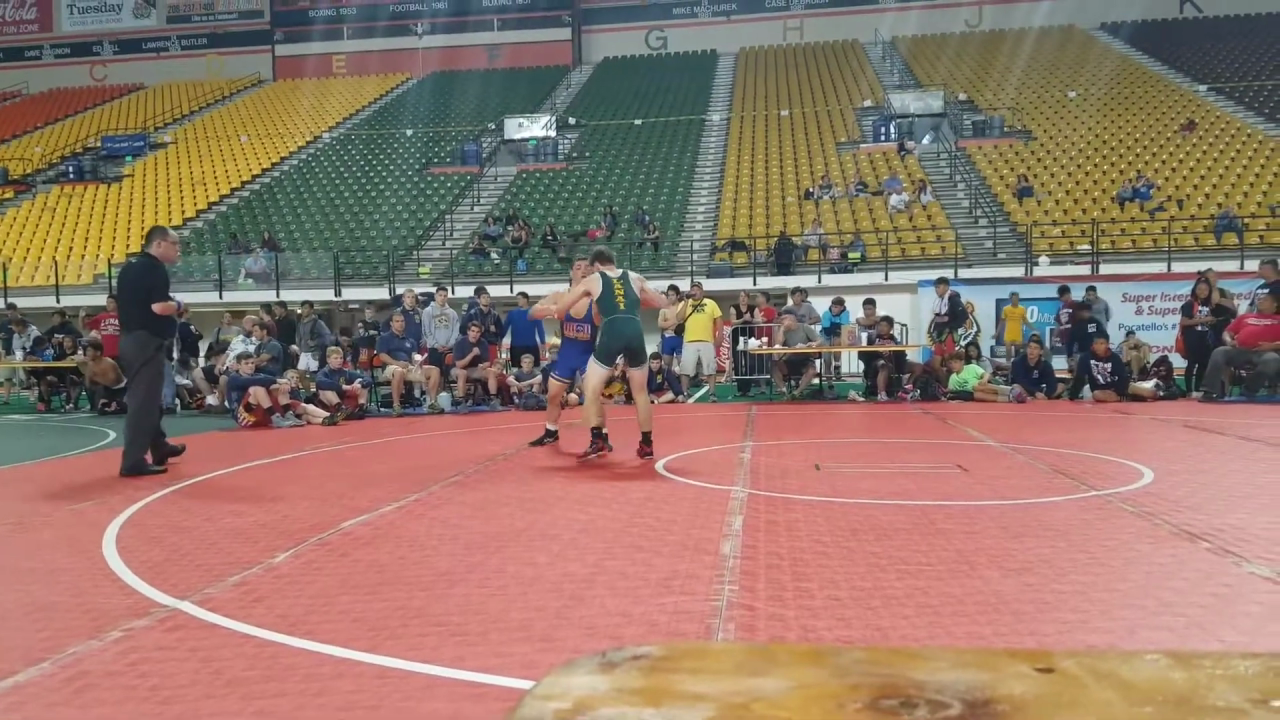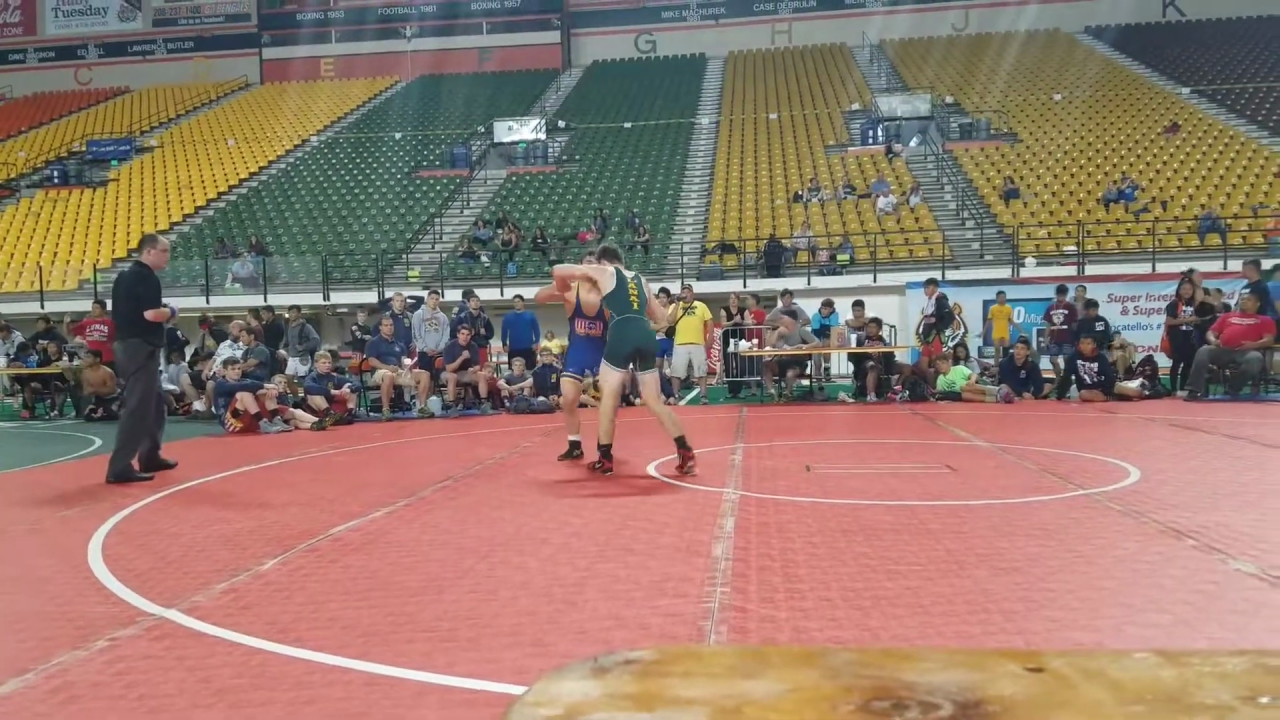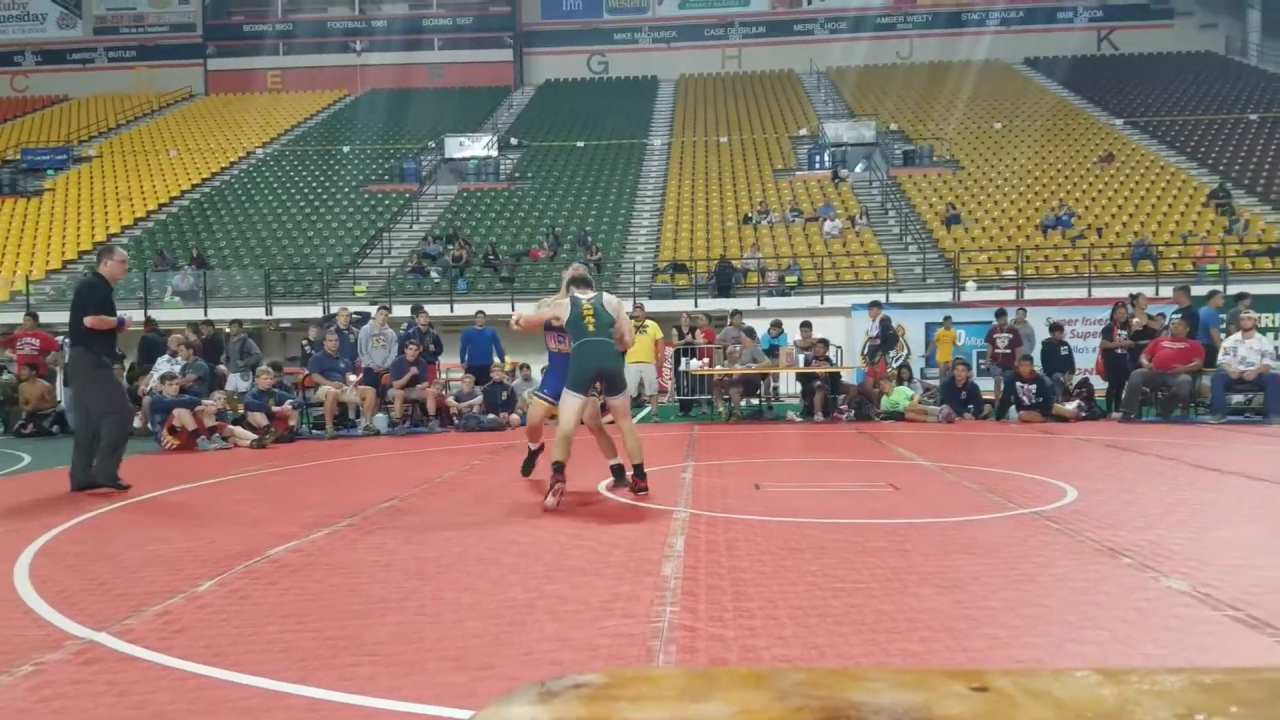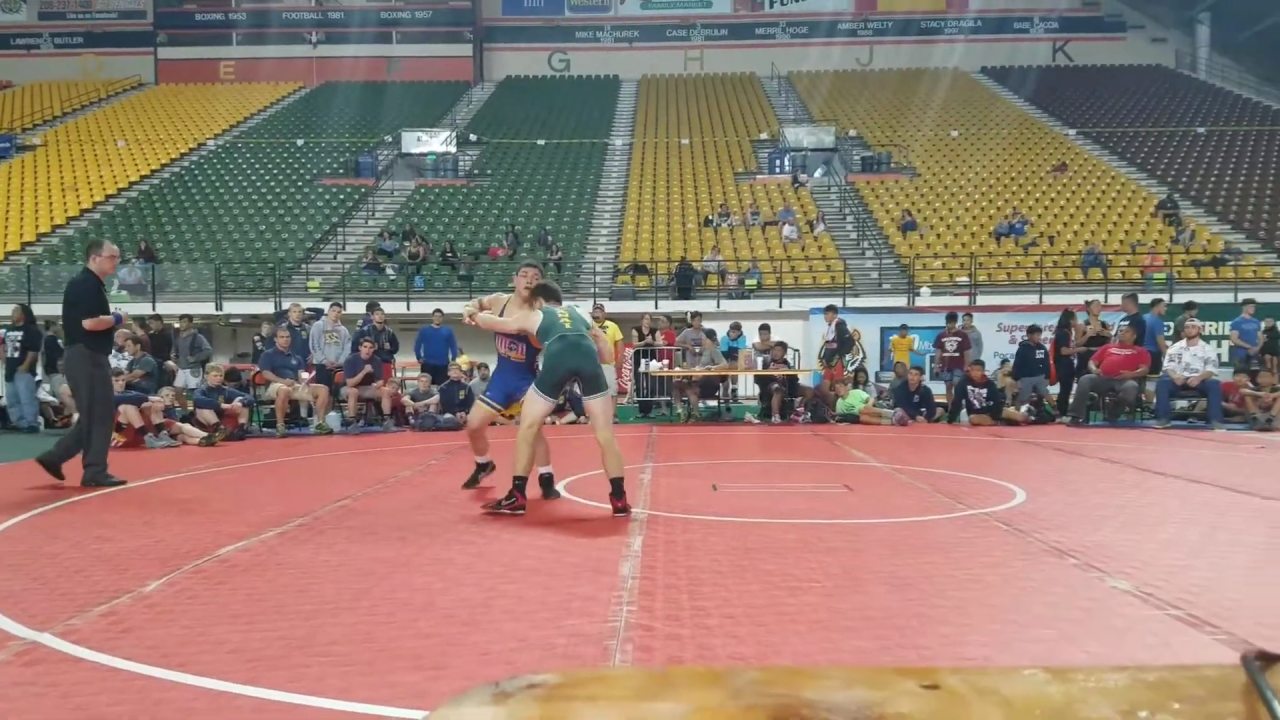
dt=0.5s
person 1, frame 1
left shoulder: (129, 268)
right shoulder: (155, 270)
right elbow: (159, 307)
left wrist: (170, 306)
right wrist: (178, 305)
left hip: (129, 339)
right hip: (147, 341)
left knee: (146, 397)
right knee: (144, 400)
left ankle: (159, 447)
right ankle: (133, 461)
person 1, frame 2
left shoulder: (124, 277)
right shoulder: (146, 278)
right elbow: (152, 313)
left wrist: (164, 312)
right wrist: (171, 311)
left hip: (128, 346)
right hip: (141, 349)
left knee: (154, 403)
right knee: (138, 408)
left ankle: (150, 457)
right ankle: (120, 466)
person 1, frame 3
left shoulder: (96, 287)
right shoulder: (95, 286)
right elbow: (91, 320)
left wrist: (116, 325)
right wrist: (120, 321)
left hip: (86, 360)
right hip: (90, 360)
left knee: (90, 420)
right knee: (121, 413)
left ankle: (82, 474)
right ankle: (106, 471)
person 1, frame 4
left shoulder: (90, 284)
right shoulder: (84, 284)
right elbow: (89, 322)
left wrist: (111, 322)
right wrist: (117, 319)
left hip: (89, 358)
right hip: (86, 358)
left knee: (91, 415)
right knee: (99, 416)
left ankle: (54, 457)
right ankle: (95, 472)
person 2, frame 1
left shoulder: (592, 280)
right shoulder: (634, 277)
left elbow: (561, 308)
right elbow: (662, 302)
left wrist: (554, 308)
left hip: (611, 335)
right hip: (635, 334)
left knee: (590, 390)
right knee: (640, 393)
left ankle: (598, 440)
right ankle: (647, 445)
person 2, frame 2
left shoulder: (602, 272)
right shoulder: (640, 280)
left elbow: (558, 271)
right elbow: (660, 318)
left wrist: (564, 288)
left hip: (621, 336)
right hip: (646, 337)
left knee: (608, 400)
right knee: (655, 402)
left ankle: (605, 458)
right ankle: (685, 453)
person 2, frame 3
left shoulder: (563, 304)
right shoulder: (611, 300)
left elbow: (526, 321)
right elbow: (629, 340)
left wrist: (517, 320)
left hip: (582, 362)
right hip: (610, 360)
left knee: (565, 428)
right knee: (625, 422)
left ankle: (558, 478)
right ankle: (640, 479)
person 2, frame 4
left shoulder: (533, 316)
right shoulder: (581, 314)
left elbow: (488, 322)
right elbow: (606, 355)
left wrist: (475, 316)
left hip: (557, 360)
right hip: (588, 358)
left knee: (527, 428)
right knee: (605, 434)
left ankle: (517, 496)
right ankle: (619, 499)
person 3, frame 1
right shoulder: (560, 297)
right elbow: (533, 313)
right wrist: (553, 310)
left hip: (588, 355)
right hip: (565, 355)
right knee: (553, 396)
right ankle: (550, 433)
person 3, frame 2
right shoulder: (570, 290)
right elbow: (539, 298)
right wrist: (558, 287)
left hip: (598, 351)
right hip: (575, 352)
right knee: (569, 400)
right ankle: (575, 446)
person 3, frame 3
right shoulder: (545, 305)
right hip: (554, 371)
left knee: (593, 424)
right knee: (533, 422)
left ankle: (618, 469)
right ankle: (534, 449)
person 3, frame 4
right shoulder: (499, 301)
right elbow: (478, 303)
right wrist: (471, 309)
left hip: (527, 378)
right hip: (501, 376)
right knee: (473, 426)
left ankle: (546, 480)
right ankle: (484, 464)
